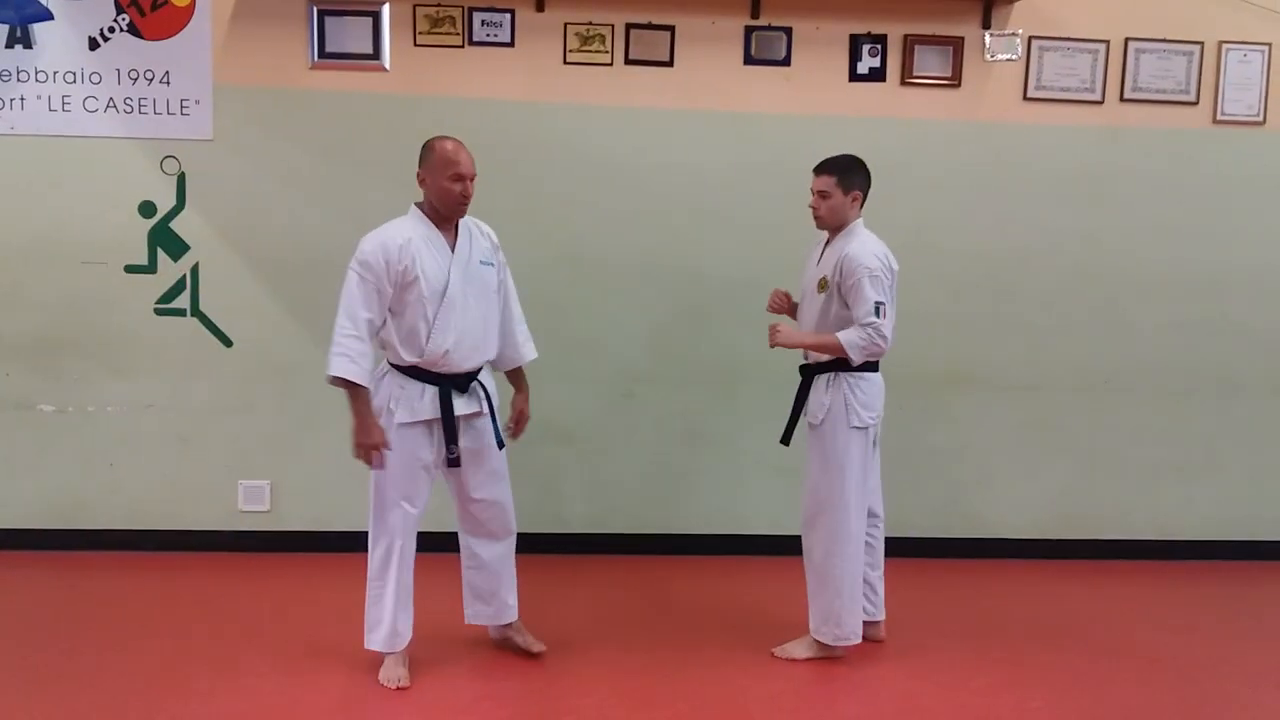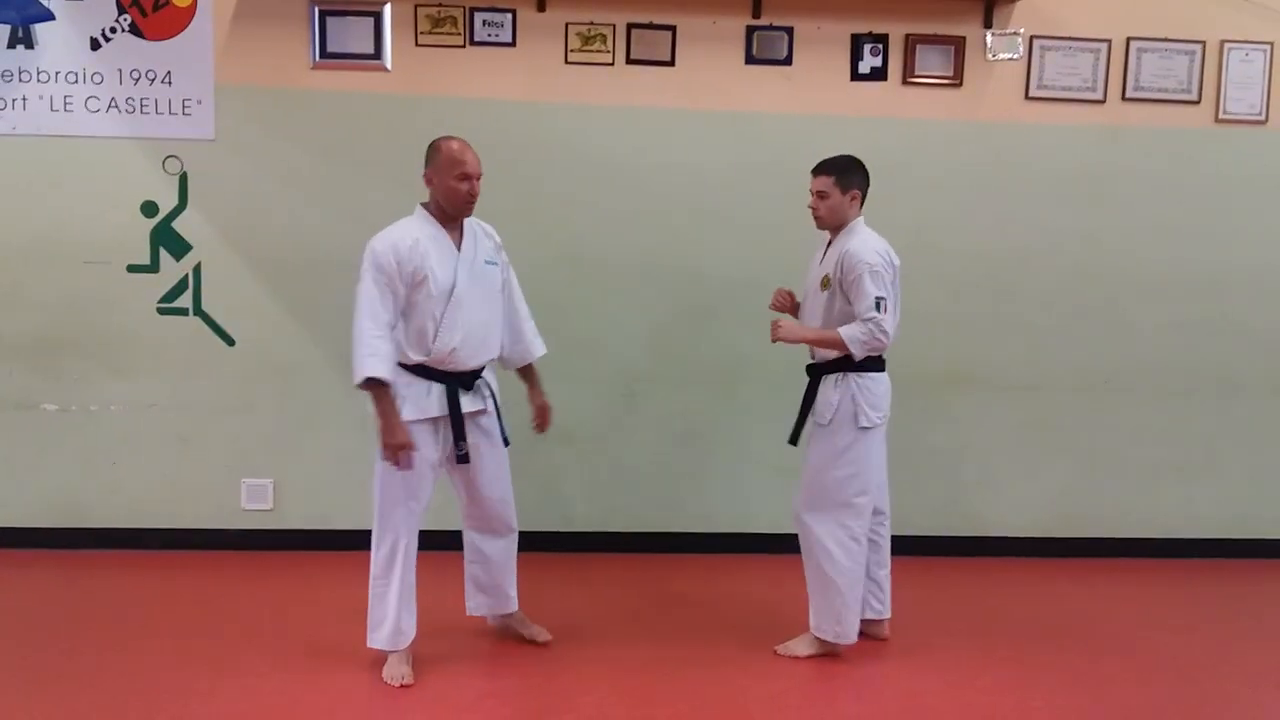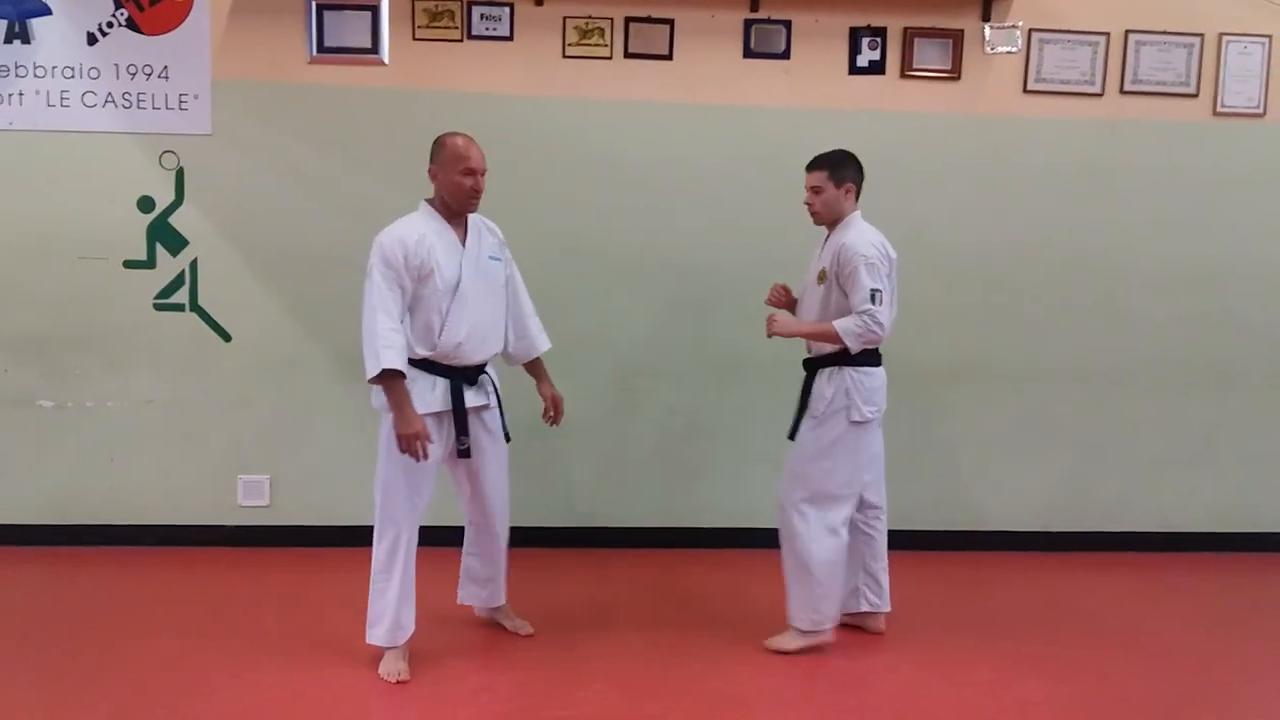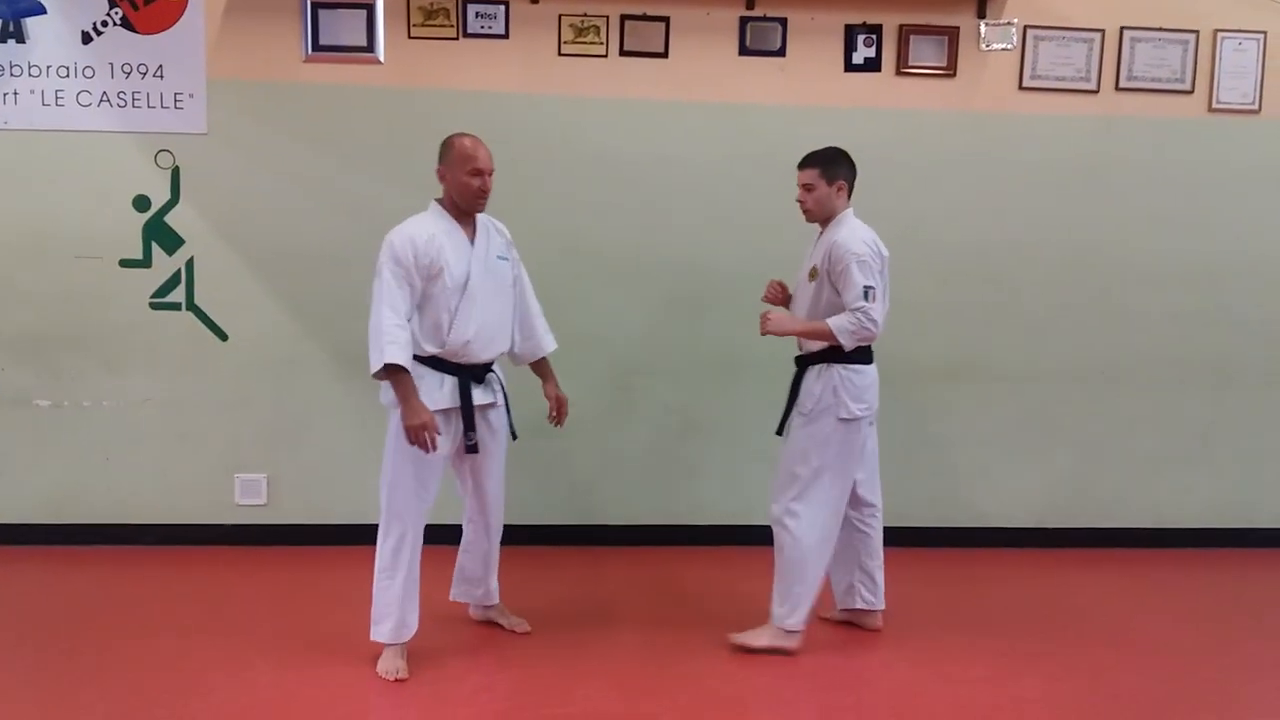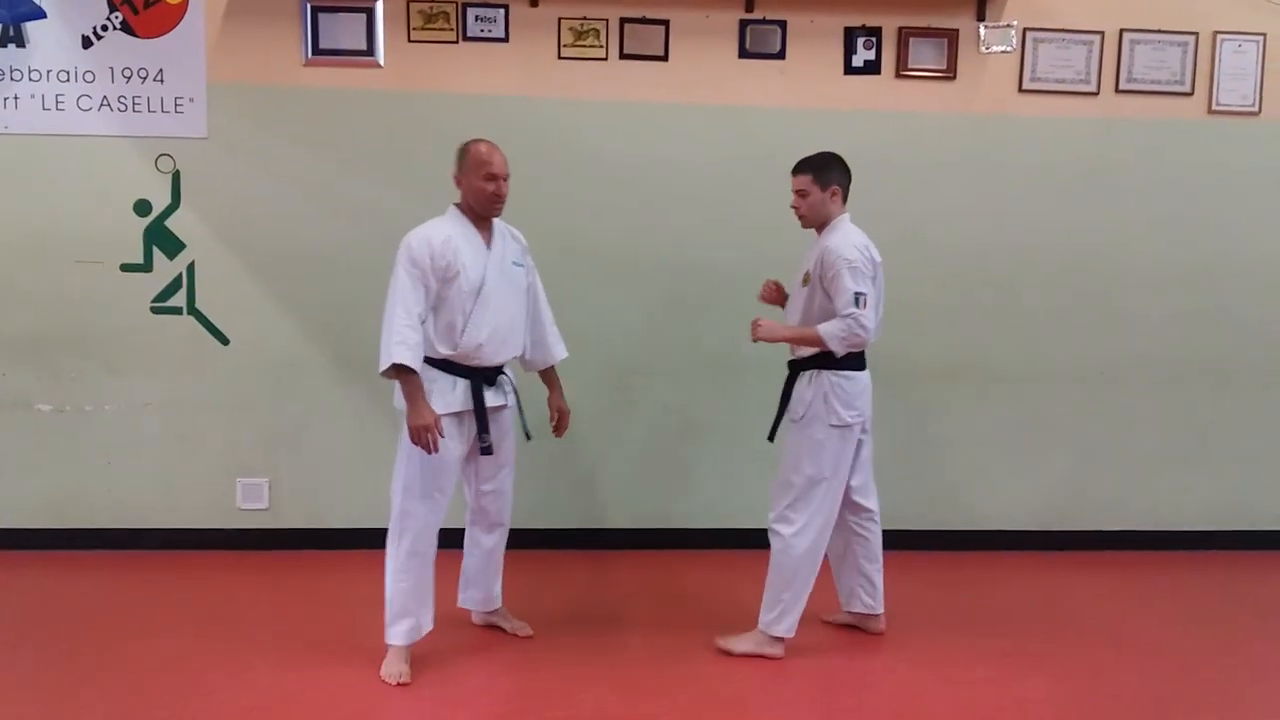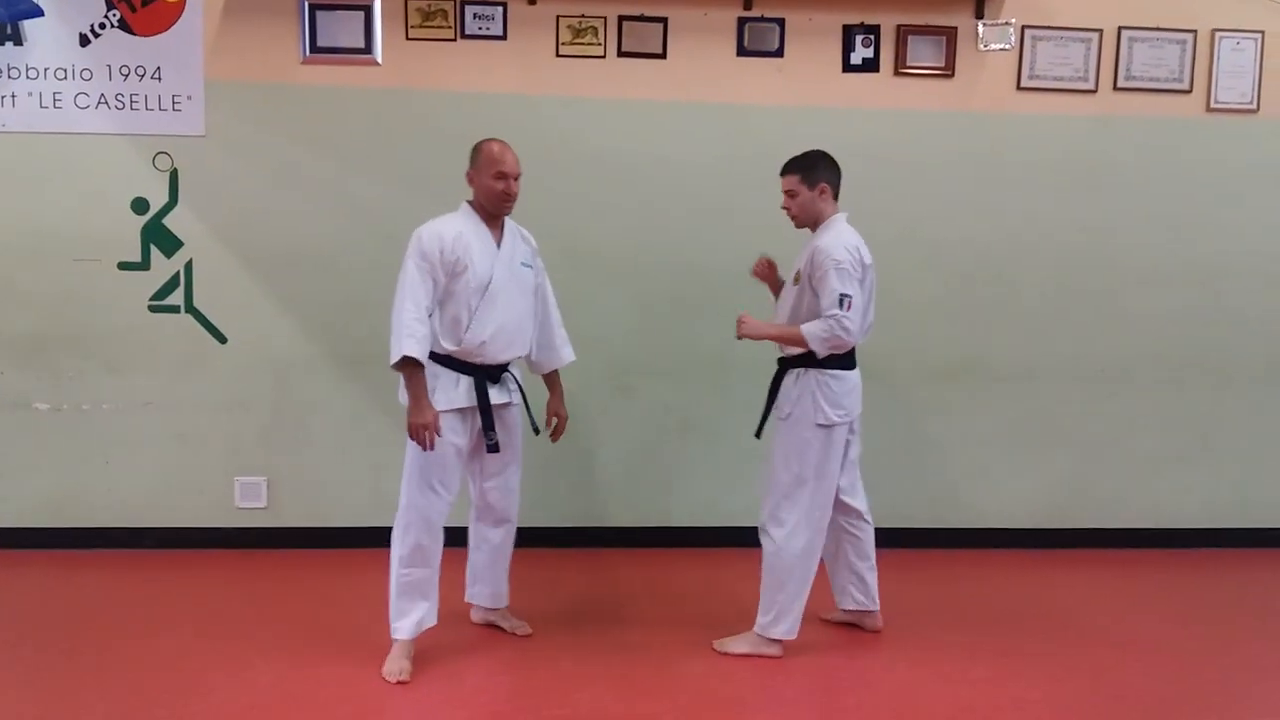
dt=0.1s
person 1, frame 1
left shoulder: (484, 240)
right shoulder: (386, 245)
left elbow: (506, 318)
right elbow: (355, 332)
left wrist: (520, 391)
right wrist: (363, 416)
left hip: (473, 397)
right hip: (409, 401)
left knee: (492, 512)
right knee: (395, 522)
left ankle: (502, 620)
right ankle: (392, 645)
person 1, frame 2
left shoulder: (487, 240)
right shoulder: (394, 245)
left elbow: (512, 317)
right elbow: (374, 333)
left wrist: (536, 388)
right wrist: (388, 417)
left hip: (477, 396)
right hip: (418, 398)
left knee: (494, 510)
right knee: (398, 521)
left ankle: (502, 609)
right ankle: (395, 643)
person 1, frame 3
left shoulder: (490, 236)
right shoulder: (400, 240)
left elbow: (516, 312)
right elbow: (383, 328)
left wrist: (543, 379)
right wrist: (403, 408)
left hip: (478, 391)
right hip: (420, 393)
left knee: (490, 507)
right knee: (399, 515)
left ankle: (488, 600)
right ankle: (392, 638)
person 1, frame 4
left shoulder: (498, 236)
right shoulder: (410, 239)
left elbow: (522, 313)
right elbow: (389, 325)
left wrist: (549, 380)
right wrist: (410, 403)
left hip: (485, 389)
right hip: (429, 390)
left knee: (488, 506)
right knee: (405, 512)
left ankle: (481, 598)
right ankle: (394, 636)
person 1, frame 5
left shoulder: (514, 243)
right shoulder: (427, 242)
left elbow: (535, 319)
right elbow: (403, 325)
left wrist: (555, 388)
right wrist: (416, 403)
left hip: (496, 393)
right hip: (442, 393)
left knee: (493, 506)
right knee: (418, 513)
left ankle: (483, 603)
right ankle: (400, 640)
person 1, frame 6
left shoulder: (524, 244)
right shoulder: (437, 237)
left elbow: (543, 322)
right elbow: (411, 318)
left wrist: (556, 392)
right wrist: (419, 399)
left hip: (501, 391)
right hip: (447, 389)
left knee: (499, 504)
right knee: (424, 508)
left ankle: (488, 601)
right ankle: (405, 634)
person 2, frame 1
left shoulder: (862, 255)
right shoulder: (830, 247)
left elbow: (874, 338)
left wrist: (800, 339)
right wrist: (794, 311)
left hip: (845, 393)
right hip: (837, 390)
left knee: (833, 514)
right knee: (857, 509)
left ankle: (832, 631)
right ankle: (867, 615)
person 2, frame 2
left shoulder: (864, 253)
right shoulder: (834, 247)
left elbow: (875, 333)
left wrist: (801, 333)
right wrist: (797, 310)
left hip: (852, 391)
right hip: (844, 389)
left knee: (824, 509)
right knee: (863, 506)
left ankle: (832, 628)
right ankle: (871, 614)
person 2, frame 3
left shoulder: (858, 245)
right shoulder: (836, 241)
left elbow: (870, 324)
left wrist: (797, 327)
right wrist: (794, 305)
left hip: (845, 386)
right hip: (848, 382)
left knee: (807, 501)
right knee: (859, 500)
left ankle: (814, 621)
right ankle: (867, 606)
person 2, frame 4
left shoulder: (851, 243)
right shoulder: (833, 239)
left elbow: (865, 321)
left wrist: (792, 325)
right wrist: (791, 301)
left hip: (836, 382)
right hip: (839, 380)
left knee: (799, 503)
right knee: (855, 497)
left ankle: (786, 623)
right ankle: (864, 604)
person 2, frame 5
left shoulder: (843, 248)
right shoulder: (836, 244)
left elbow: (857, 328)
left wrist: (782, 332)
right wrist: (786, 299)
left hip: (829, 388)
right hip: (838, 385)
left knee: (799, 510)
right knee: (852, 501)
left ankle: (772, 631)
right ankle: (866, 607)
person 2, frame 6
left shoulder: (832, 248)
right shoulder: (831, 242)
left elbow: (839, 330)
left wrist: (766, 329)
right wrist: (777, 285)
left hip: (816, 387)
right hip: (830, 384)
left knee: (790, 511)
right knee: (841, 500)
left ankle: (771, 632)
right ankle: (862, 605)
